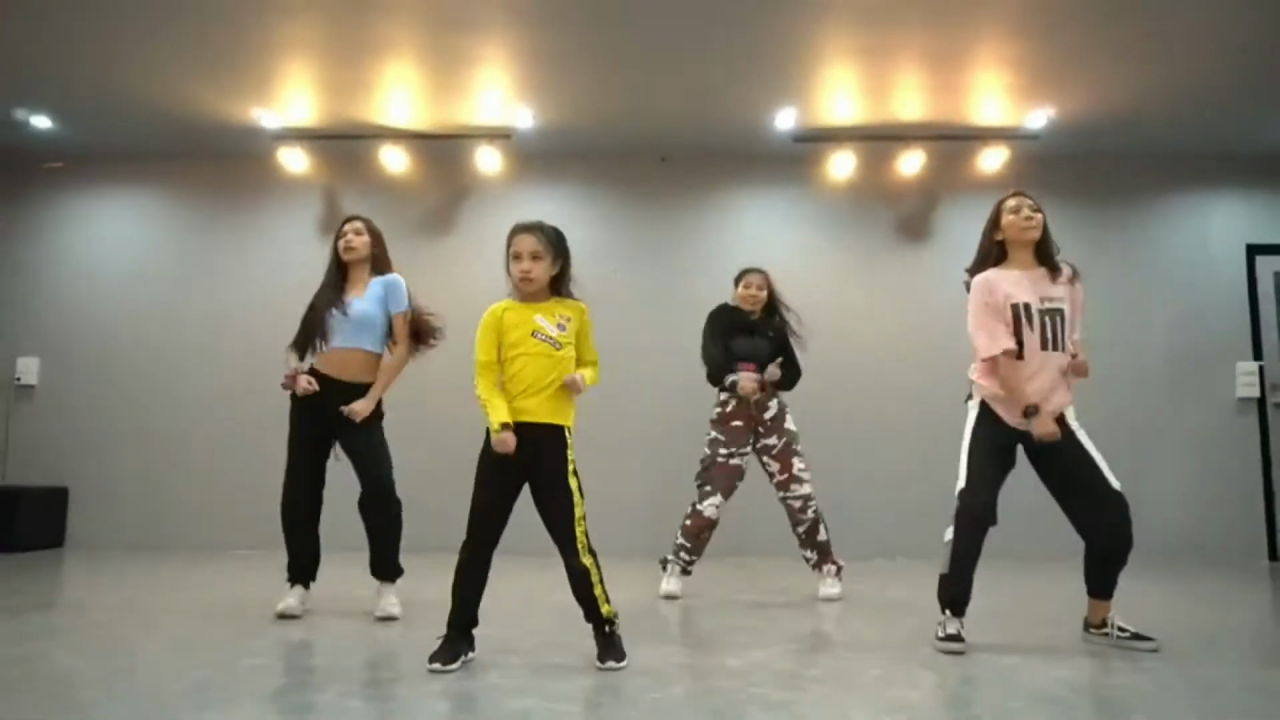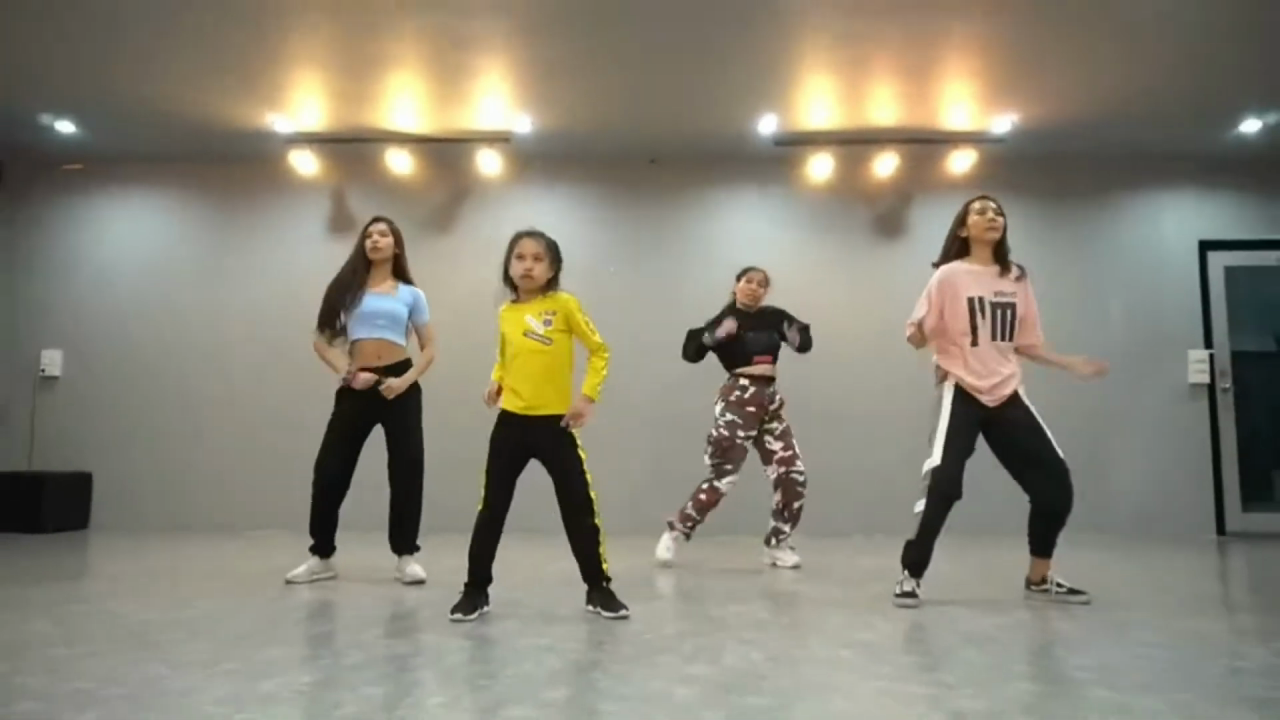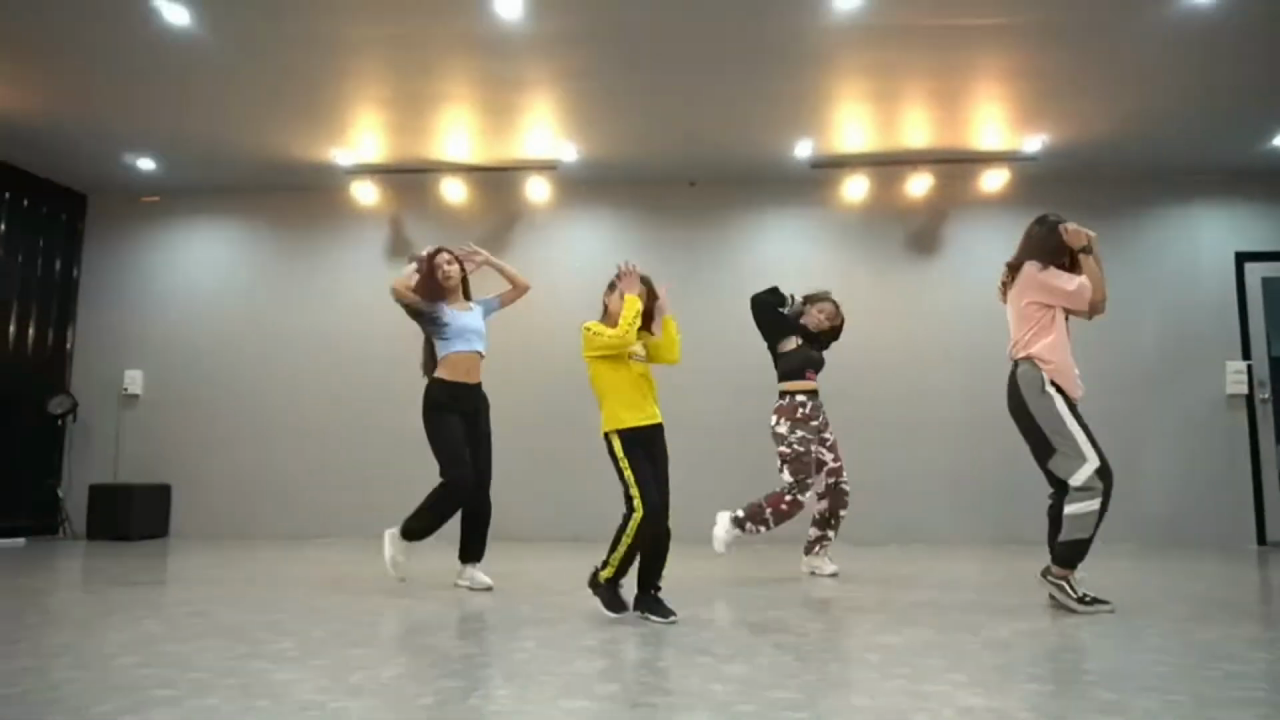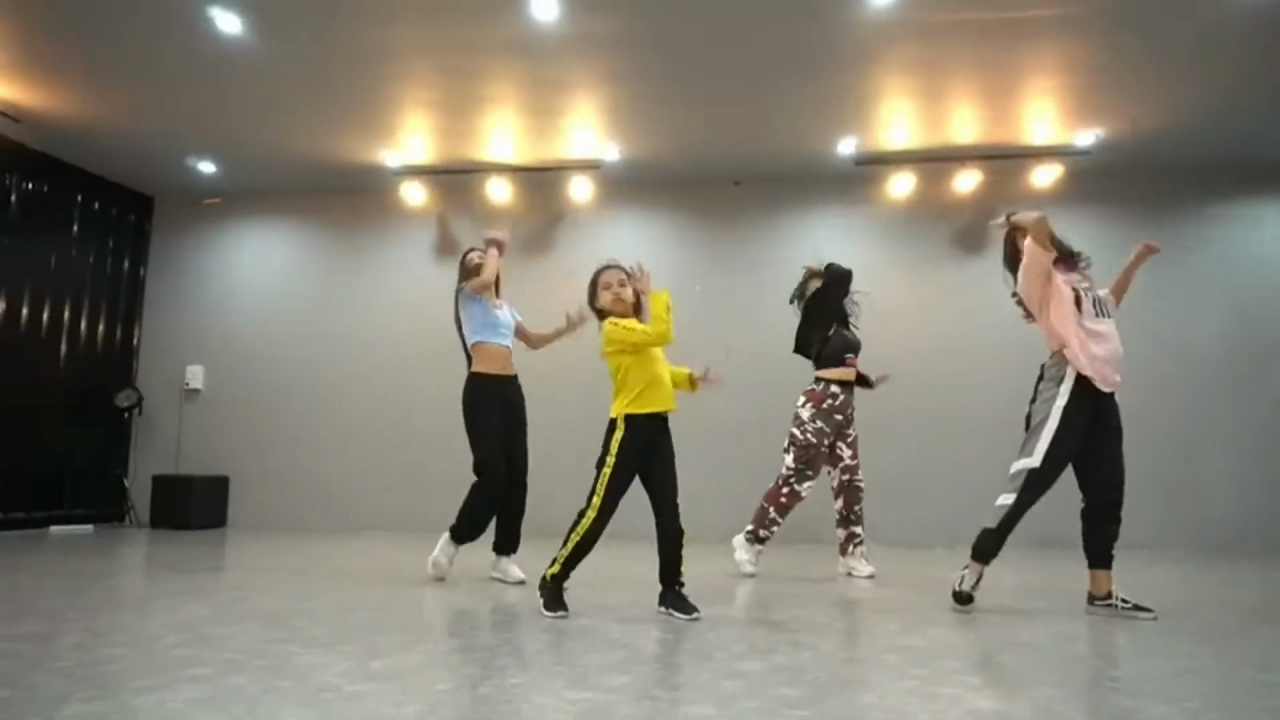
dt=0.5s
person 1, frame 1
left shoulder: (1065, 280)
right shoulder: (986, 284)
left elbow: (1067, 346)
right elbow: (992, 357)
left wrist: (1076, 362)
right wrist: (1031, 413)
left hip: (1055, 413)
right hip: (995, 411)
left knee: (1110, 513)
right knee: (973, 508)
left ankle: (1099, 619)
right ankle: (951, 616)
person 1, frame 2
left shoulder: (1017, 279)
right shoulder: (947, 276)
left elbow: (1023, 340)
right elbow: (920, 334)
left wrist: (1070, 363)
right wrist: (918, 332)
left hip: (1006, 393)
right hip: (961, 391)
left knee: (1054, 483)
right knee: (942, 483)
left ankle: (1039, 578)
right ankle: (910, 575)
person 1, frame 3
left shoulder: (1050, 284)
right shoulder: (1033, 272)
left elbow: (1095, 308)
right elbow: (1096, 297)
left wrist: (1089, 252)
right wrist: (1084, 251)
left hip: (1052, 388)
right hip: (1037, 385)
left knee: (1073, 483)
right knee: (1093, 476)
left ankle: (1063, 579)
right ankle: (1060, 570)
person 1, frame 4
left shoulder: (1076, 276)
right shoulder: (1033, 274)
left elbow: (1109, 301)
right elbow: (1039, 225)
left wrist: (1135, 262)
right wrist: (1028, 225)
left hip: (1100, 389)
right hip: (1065, 382)
left knee: (1106, 492)
right knee: (1032, 476)
left ankle: (1101, 593)
right ankle: (974, 568)
person 2, frame 1
left shoulder: (576, 313)
right shoulder: (498, 315)
left elbow: (588, 363)
right elbow: (485, 377)
left wrist: (582, 377)
right wrist: (498, 425)
left hip: (553, 436)
right hip: (505, 437)
left knee: (573, 539)
right knee: (478, 538)
left ankle: (605, 629)
right ankle: (459, 634)
person 2, frame 2
left shoulder: (566, 306)
right shoulder: (506, 315)
left elbow: (598, 351)
left wrist: (588, 396)
right wrist: (497, 382)
left hip: (556, 423)
right hip: (511, 422)
left knee: (581, 507)
right knee: (491, 508)
left ankle: (598, 588)
right ankle: (476, 590)
person 2, frame 3
left shoulder: (643, 336)
right shoulder: (593, 333)
left elbow: (671, 356)
right elbow: (622, 339)
left wrist: (663, 314)
right wrist: (633, 297)
left hip: (653, 431)
right hip: (622, 433)
left knee: (659, 519)
right knee: (642, 509)
left ankle: (647, 593)
right ankle: (605, 579)
person 2, frame 4
left shoulder: (640, 330)
right shoulder: (613, 327)
left elbow: (662, 374)
right elbow: (658, 332)
left wrist: (694, 378)
right wrist: (656, 294)
left hip: (657, 426)
right hip: (628, 425)
left knee: (669, 513)
right knee: (599, 508)
left ankle: (671, 591)
right ankle: (552, 581)
person 3, frame 1
left shoulder: (389, 284)
right shoulder: (329, 293)
left elbow: (401, 347)
right elbow: (304, 347)
left wrist: (372, 399)
right wrist: (297, 374)
left hip: (359, 403)
right hip: (316, 397)
left knee: (380, 492)
right knee: (301, 494)
left ankle: (386, 584)
right ankle: (298, 585)
person 3, frame 2
left shoulder: (412, 295)
right shoulder: (348, 288)
left elbow: (429, 350)
right elbow: (321, 342)
left wrist: (407, 380)
right wrist: (347, 372)
left hip: (400, 385)
right hip: (358, 386)
left knee: (407, 473)
right knee: (329, 473)
left ankle: (406, 556)
right ankle: (321, 557)
person 3, frame 3
left shoulder: (479, 308)
right shoulder: (432, 307)
left elbow: (522, 286)
right elbow: (397, 289)
left wrist: (489, 261)
right wrist: (419, 265)
left hip: (474, 398)
right hip: (443, 397)
left knee: (480, 485)
right knee: (459, 479)
left ankle: (469, 565)
right ankle: (403, 536)
person 3, frame 4
left shoulder: (504, 307)
right shoulder: (469, 293)
left elbow: (533, 342)
right elbow: (486, 279)
left wrist: (567, 327)
right wrist: (492, 246)
left hip: (511, 390)
right hip: (481, 390)
left knee: (515, 478)
right knee: (492, 474)
left ankle: (504, 557)
right ankle: (453, 541)
person 4, frame 1
left shoulder: (776, 330)
right shoulder: (721, 317)
left elbow: (791, 372)
right elbow: (713, 359)
left wrist: (779, 374)
right wrist: (735, 380)
left hip: (771, 413)
right hip: (730, 414)
left knee: (798, 492)
right knee: (710, 498)
left ankle: (828, 571)
right ankle: (675, 569)
person 4, frame 2
left shoulder: (772, 316)
right shoulder: (726, 320)
left elbow: (803, 341)
right elbow: (690, 350)
left wrist: (798, 337)
right wrist: (714, 336)
left hip: (769, 401)
right hip: (737, 400)
left knee: (793, 474)
right knee: (722, 476)
left ankle: (778, 544)
right ankle: (674, 533)
person 4, frame 3
left shoulder: (815, 341)
right shoulder: (784, 329)
left elbow: (836, 328)
right elbow: (760, 301)
right wrist: (788, 301)
left hip: (815, 413)
right hip: (792, 415)
left knee: (837, 488)
right knee: (798, 492)
left ankle: (816, 554)
right ankle: (734, 522)
person 4, frame 4
left shoulder: (833, 318)
right shoulder: (818, 308)
right elbow: (841, 276)
left wrist: (869, 381)
right wrist: (826, 274)
left hip: (843, 404)
right hip: (820, 403)
left knee: (850, 480)
right knee: (796, 478)
left ankle: (851, 554)
right ankle: (749, 542)
